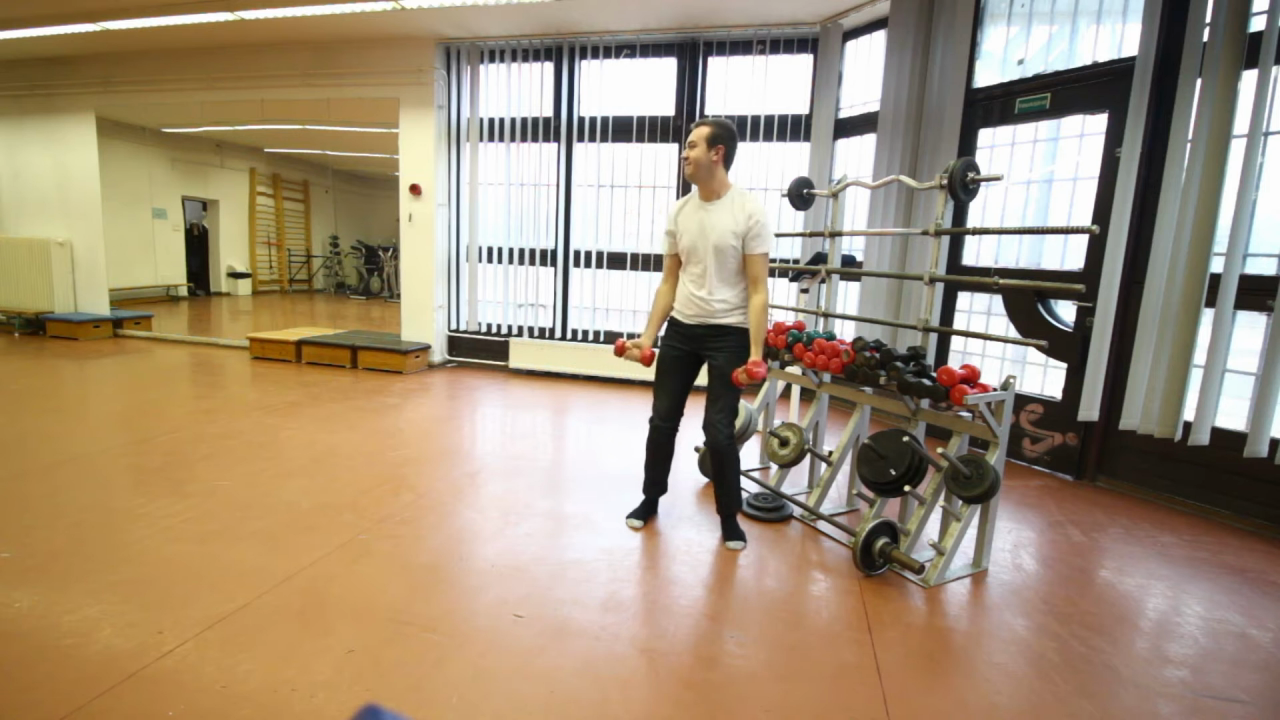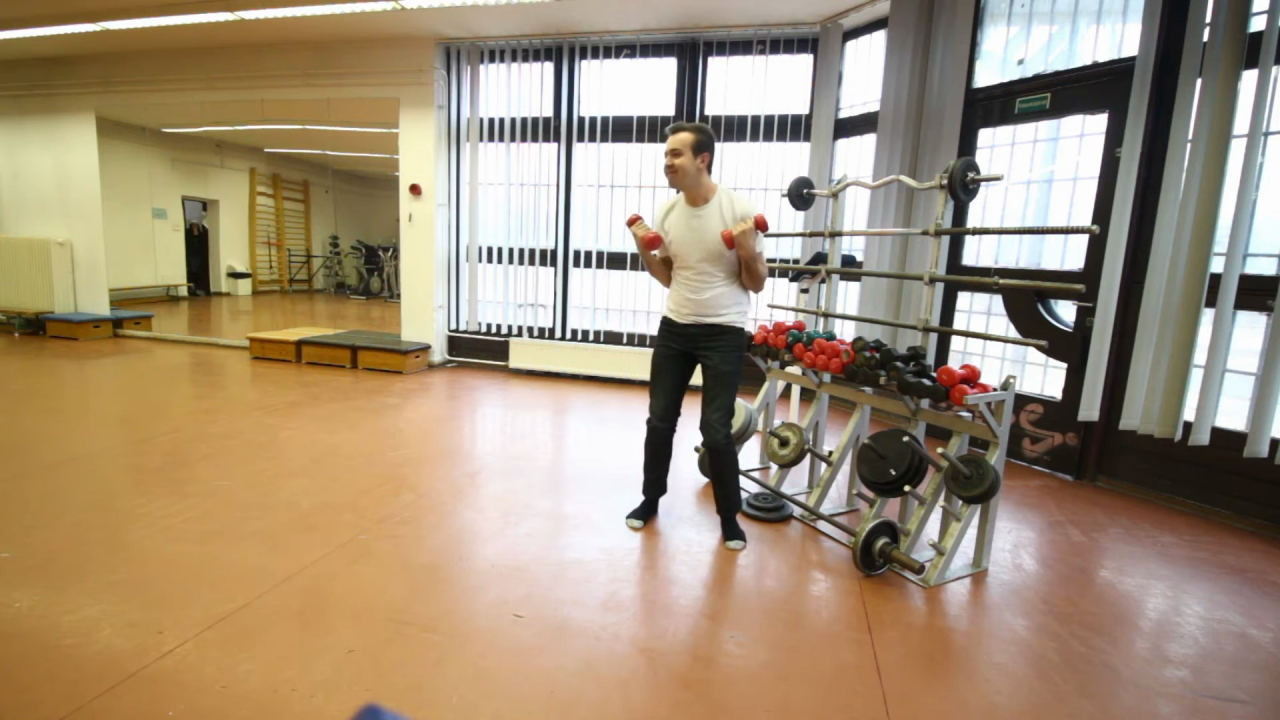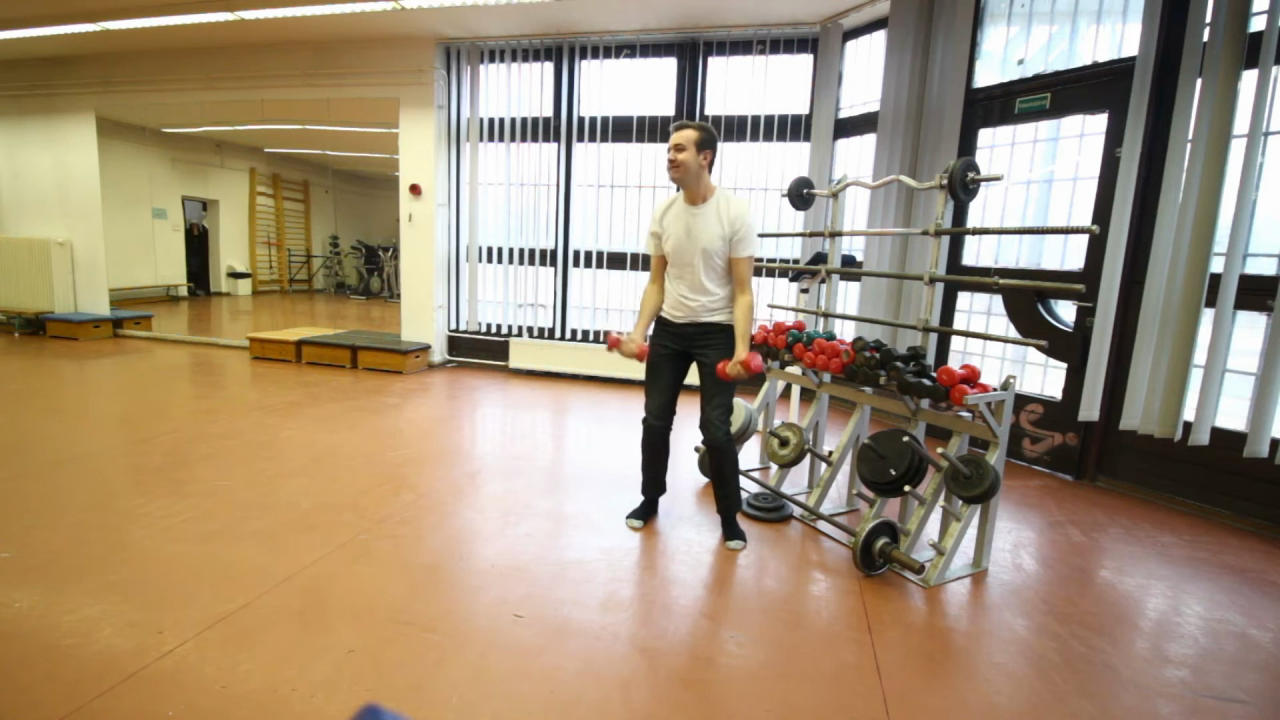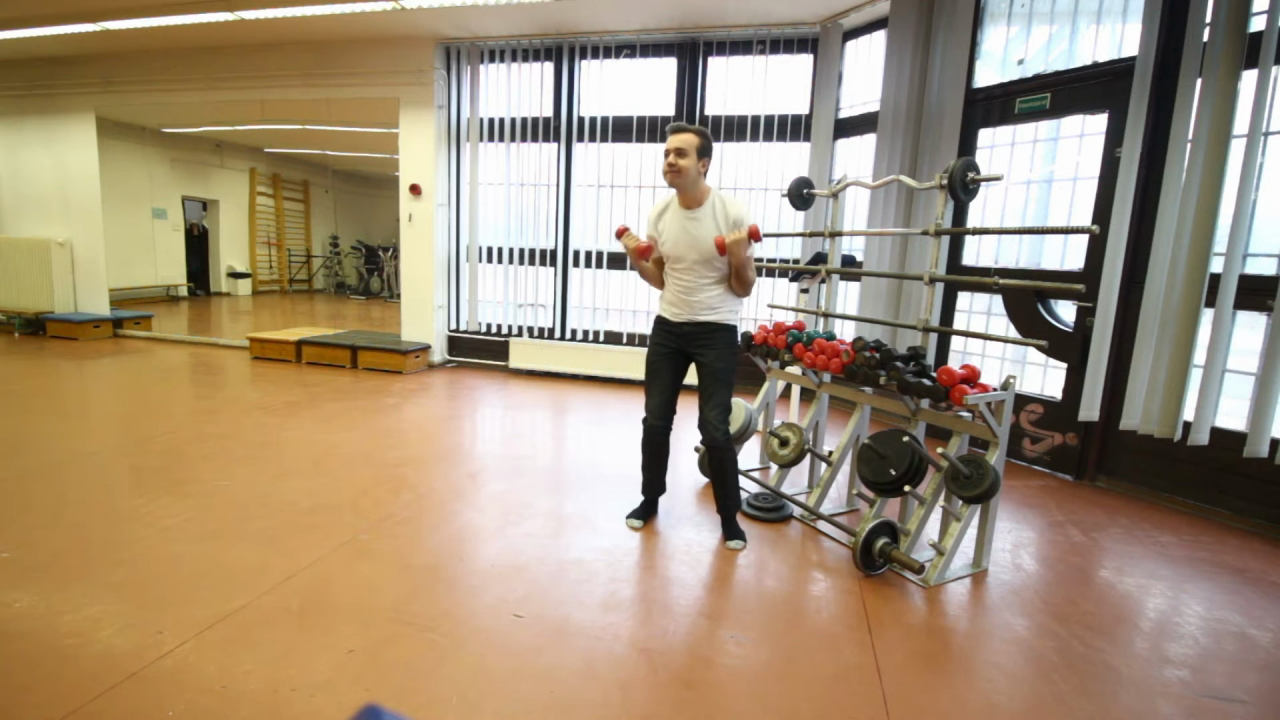
dt=0.5s
person 1, frame 1
left shoulder: (749, 213)
right shoulder: (679, 212)
left elbow: (757, 290)
right elbow: (670, 281)
left wrist: (756, 353)
right wrist: (648, 336)
left hip: (728, 335)
right hip: (681, 330)
left knee: (718, 432)
right knee: (662, 420)
left ankle: (729, 518)
right ankle: (650, 498)
person 1, frame 2
left shoulder: (738, 209)
right shoulder: (667, 213)
left elbow: (756, 284)
left wrist: (747, 250)
right wrist: (646, 251)
left hip: (723, 332)
right hip: (674, 327)
left knee: (715, 430)
right knee: (660, 420)
left ankle: (729, 516)
right ankle: (650, 499)
person 1, frame 3
left shoulder: (734, 214)
right shoulder: (663, 213)
left elbow: (742, 289)
right elbow: (657, 281)
left wrist: (742, 348)
right wrist: (638, 332)
left hip: (716, 332)
right hip: (669, 329)
left knee: (715, 428)
right knee: (656, 419)
left ankle: (729, 517)
right ankle: (650, 498)
person 1, frame 4
left shoulder: (731, 213)
right shoulder: (659, 215)
left elbow: (743, 288)
right elbow: (659, 279)
left wrist: (739, 257)
right wrist: (637, 260)
left hip: (715, 330)
right hip: (668, 326)
left knee: (714, 428)
right knee: (656, 420)
left ankle: (729, 516)
right ankle: (650, 498)
